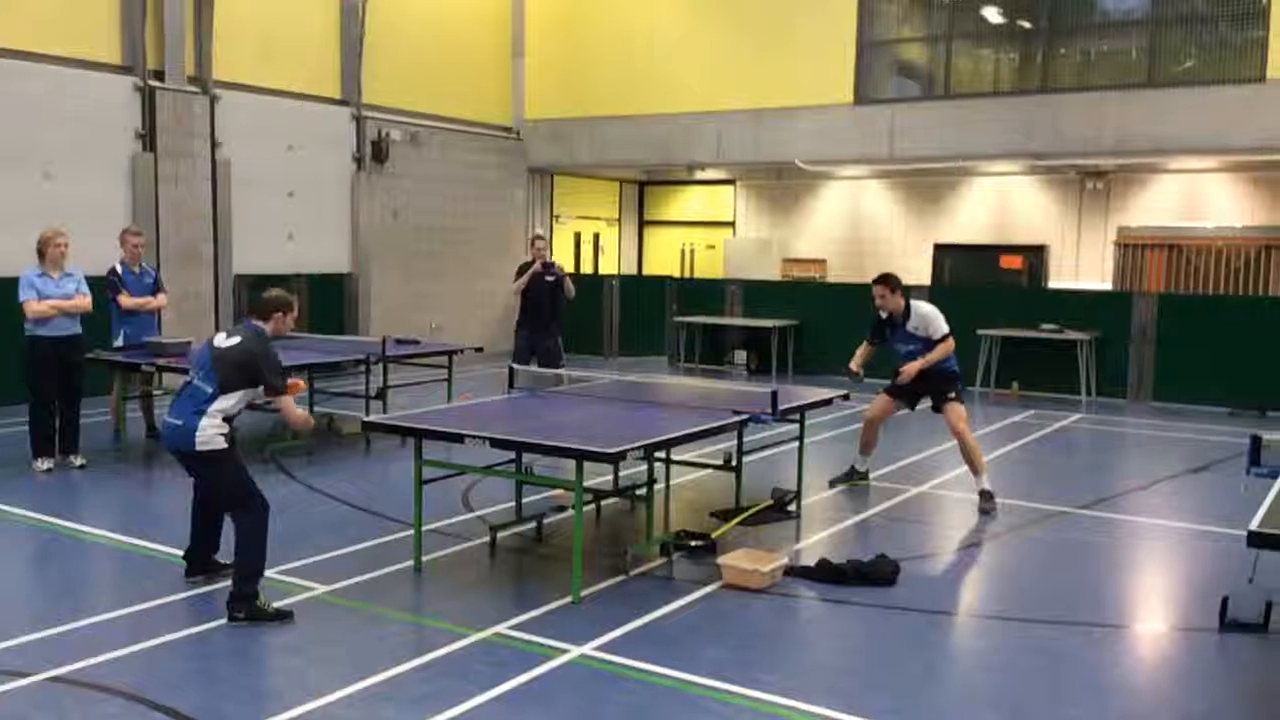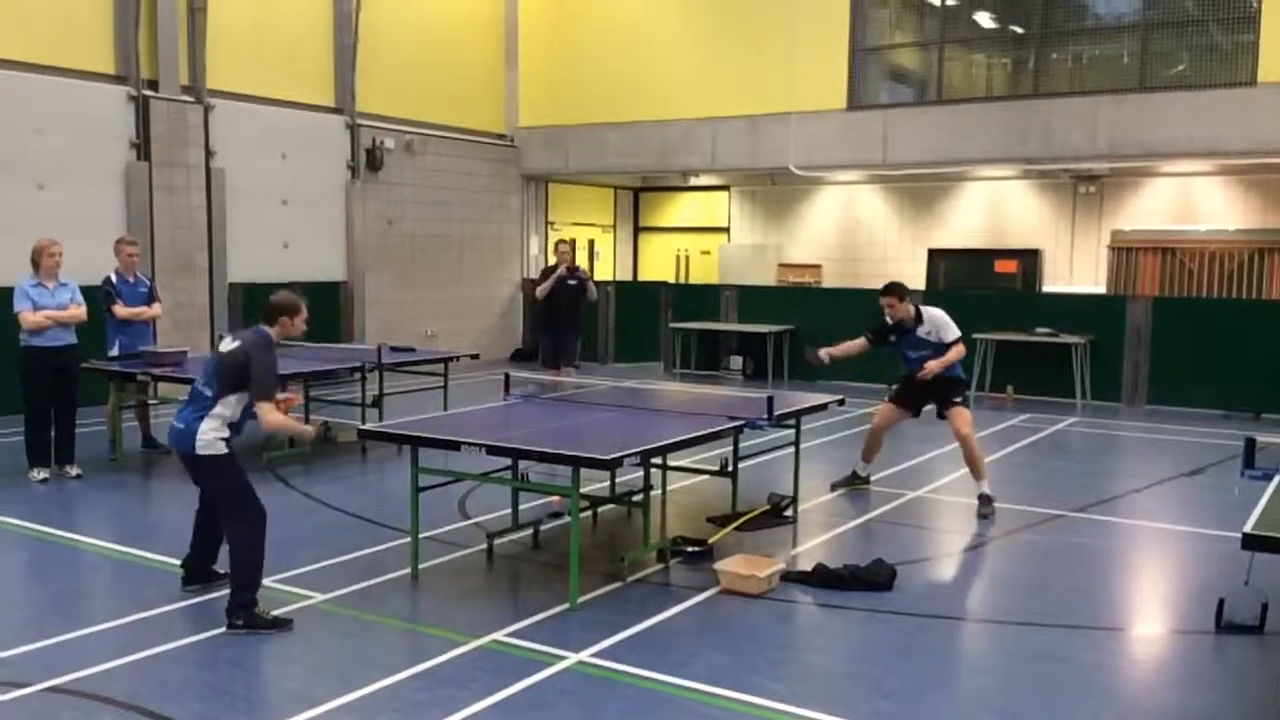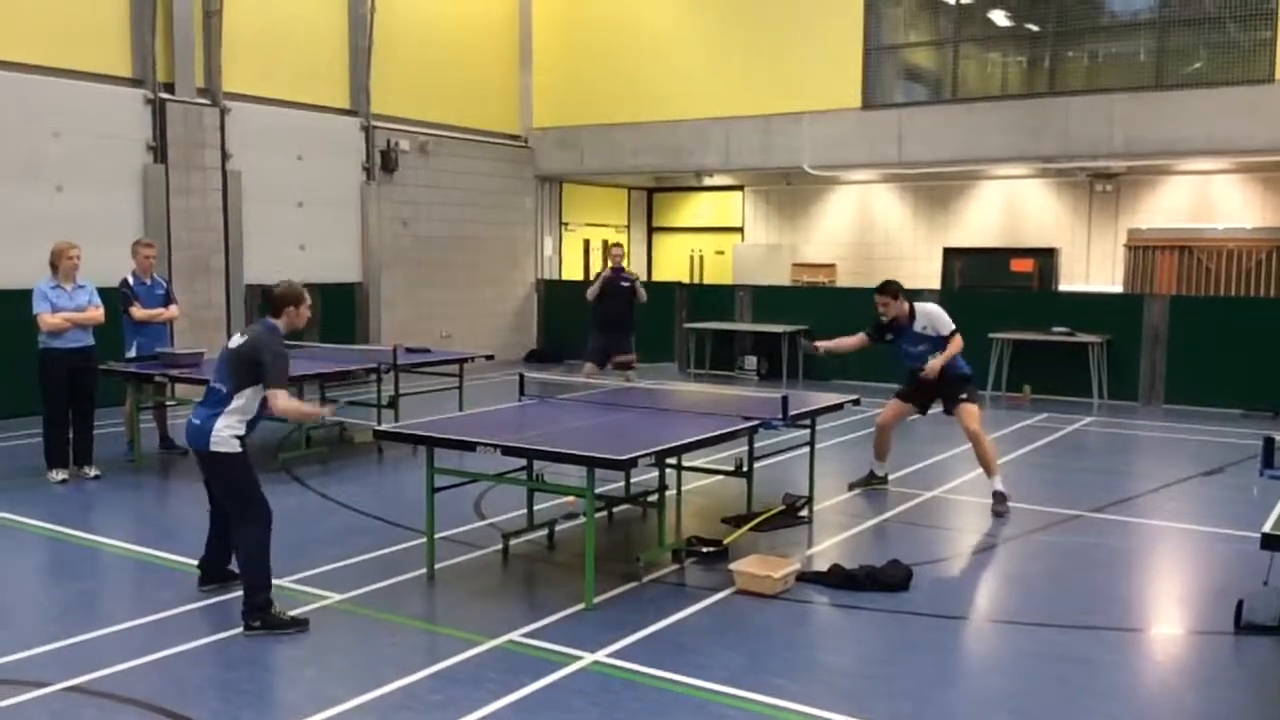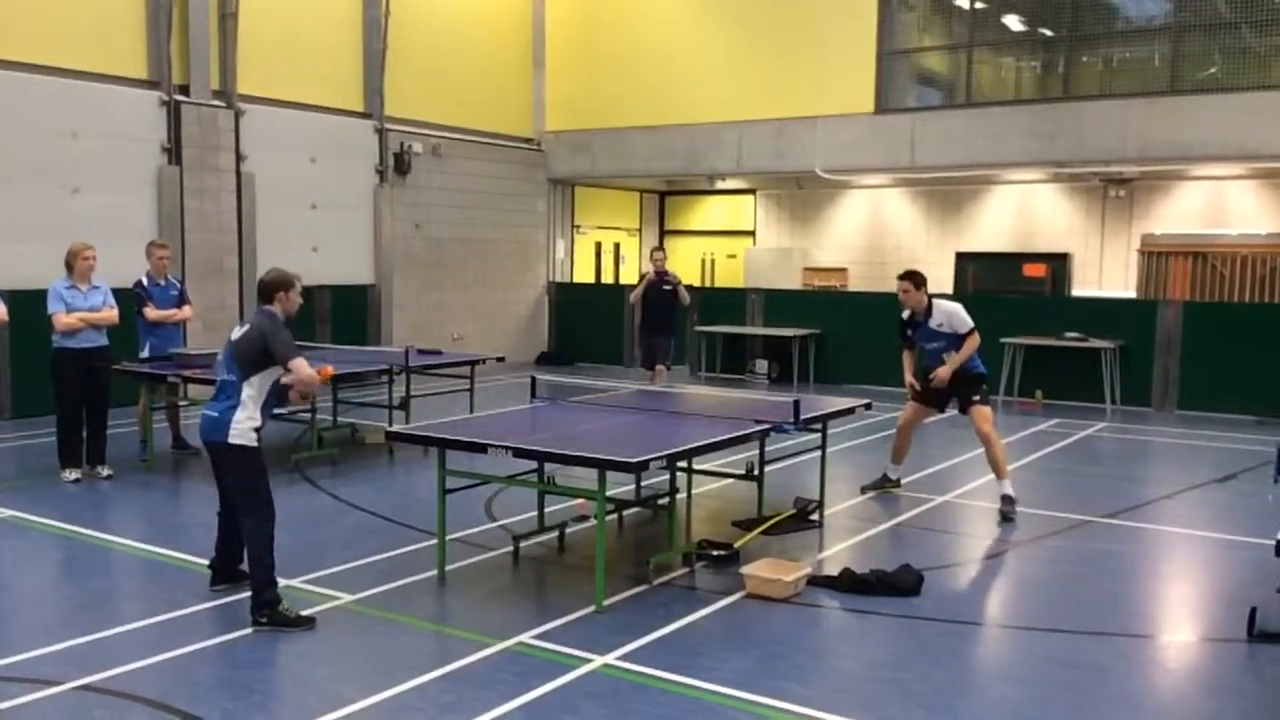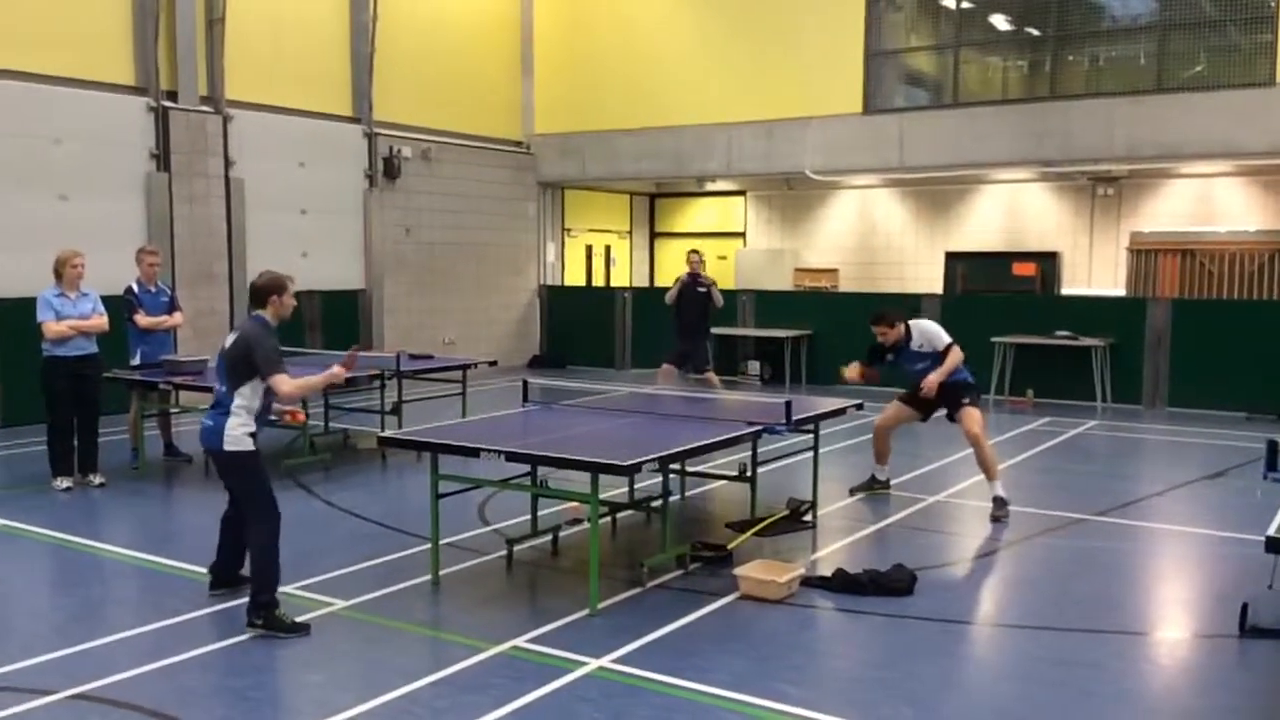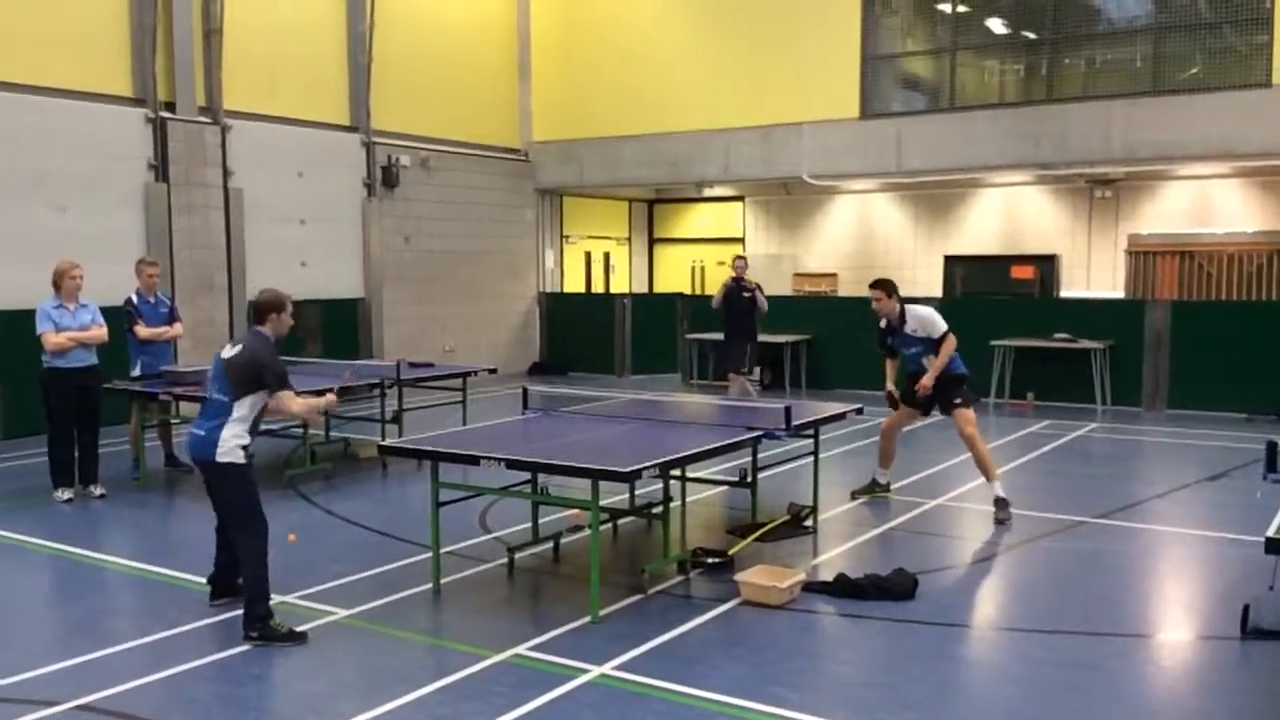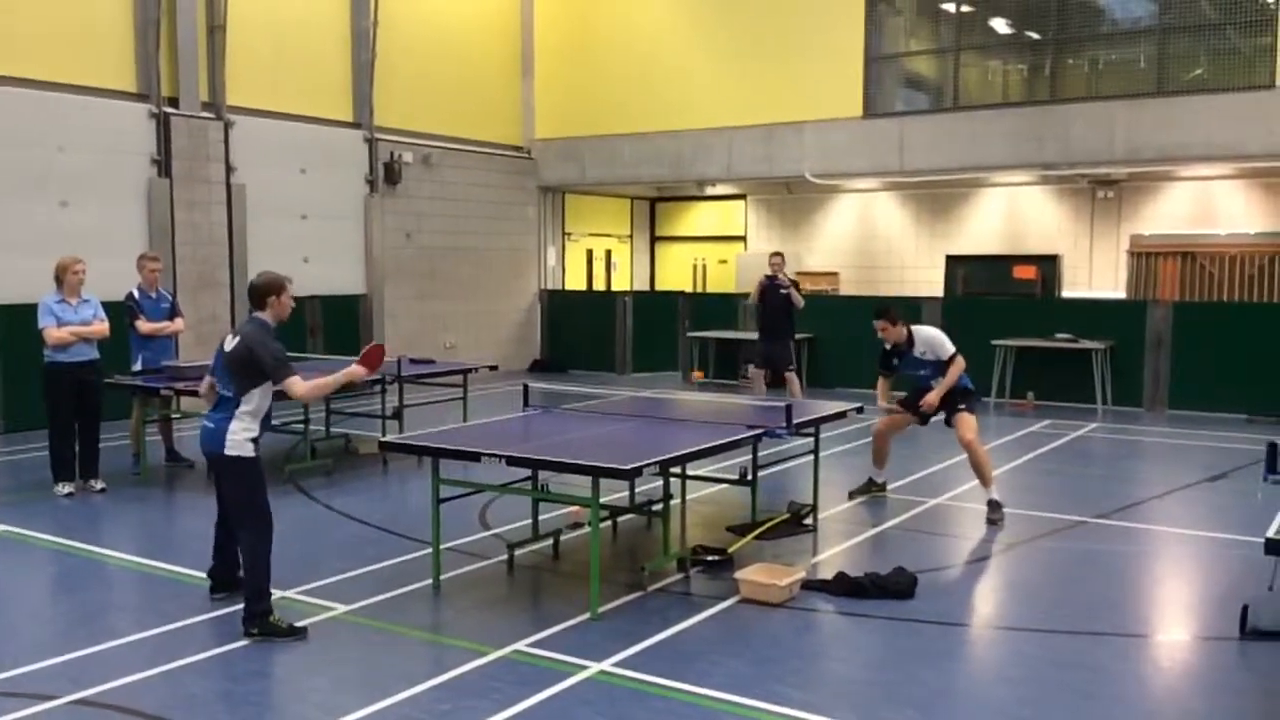
dt=0.7s
person 1, frame 1
left shoulder: (227, 336)
right shoulder: (260, 351)
right elbow: (292, 415)
left wrist: (270, 391)
right wrist: (310, 421)
left hip: (175, 427)
right hip: (201, 436)
left knee: (211, 491)
right knee: (251, 509)
left ankle: (200, 562)
right ankle: (244, 602)
person 1, frame 2
left shoulder: (241, 338)
right shoulder: (260, 354)
right elbow: (270, 421)
left wrist: (272, 398)
right wrist: (303, 430)
left hip: (184, 432)
right hip: (206, 442)
left knee: (214, 504)
right knee: (248, 516)
left ankle: (198, 572)
right ankle: (242, 612)
person 1, frame 3
left shoulder: (251, 335)
right shoulder: (270, 346)
right elbow: (281, 406)
left wrist: (268, 401)
right wrist: (316, 412)
left hip: (203, 429)
right hip: (221, 439)
left knee: (226, 505)
right knee: (254, 516)
left ankle: (213, 571)
right ankle: (258, 612)
person 1, frame 4
left shoulder: (248, 328)
right shoulder: (271, 331)
right elbow: (304, 374)
left wrist: (291, 388)
right wrist: (315, 384)
left hip: (213, 425)
right hip: (236, 435)
left knee: (233, 504)
right knee: (258, 514)
left ankle: (224, 571)
right ankle: (266, 608)
person 1, frame 5
left shoulder: (245, 331)
right shoulder: (259, 338)
right elbow: (286, 389)
left wrist: (272, 407)
right wrist: (328, 376)
left hip: (219, 432)
right hip: (233, 438)
left knee: (240, 507)
right knee: (264, 517)
left ankle: (224, 575)
right ankle: (263, 611)
person 1, frame 6
left shoulder: (235, 346)
right shoulder: (264, 354)
right elbow: (293, 409)
left wrist: (302, 404)
right wrist: (323, 405)
left hip: (202, 441)
right hip: (224, 450)
left knee: (230, 520)
right knee: (252, 529)
left ankle: (224, 585)
right ankle: (258, 622)
person 1, frame 7
left shoulder: (238, 335)
right shoulder: (261, 343)
left elbow: (207, 389)
right elbow: (302, 392)
right wrist: (347, 374)
left hip: (214, 437)
right hip: (235, 445)
left knee: (230, 513)
right knee: (256, 525)
left ankle: (223, 579)
right ankle: (258, 617)
person 2, frame 1
left shoulder: (76, 276)
right shoulder: (29, 278)
left elbow: (87, 305)
right elbow: (32, 311)
left wrist: (53, 303)
right wrist: (70, 306)
left hip: (72, 342)
right hip: (41, 344)
left knee: (71, 398)
right knee: (42, 400)
left ankle: (70, 451)
right ankle: (42, 455)
person 2, frame 2
left shoulder: (70, 286)
right shoulder: (24, 288)
left elbow: (82, 315)
right elbow: (27, 322)
left wrist: (48, 314)
right wrist: (66, 316)
left hip: (67, 353)
right hip: (36, 355)
left knee: (67, 409)
right knee: (38, 410)
left ankle: (66, 462)
right ankle: (38, 465)
person 2, frame 3
left shoulder: (88, 288)
right shoulder: (42, 290)
left elbow: (99, 317)
right elbow: (47, 324)
left wrist: (66, 315)
right wrist: (83, 319)
left hip: (85, 354)
right hip: (54, 356)
left knee: (85, 409)
right knee: (56, 412)
left ankle: (85, 462)
right ankle: (57, 466)
person 2, frame 4
left shoulder: (103, 288)
right shoulder: (57, 289)
left elbow: (113, 318)
right elbow: (61, 324)
left wrist: (81, 315)
right wrist: (98, 319)
left hip: (99, 354)
right hip: (68, 356)
left knee: (99, 410)
right knee: (70, 411)
left ankle: (98, 462)
right ankle: (70, 465)
person 2, frame 5
left shoulder: (92, 296)
right shoulder: (46, 298)
left elbow: (104, 325)
right elbow: (51, 332)
left wrist: (71, 323)
right wrist: (87, 327)
left hip: (89, 362)
right hip: (58, 364)
left knee: (89, 418)
right knee: (60, 420)
left ankle: (89, 470)
right ankle: (62, 473)
person 2, frame 6
left shoulder: (91, 307)
right shoulder: (46, 309)
left elbow: (103, 336)
right elbow: (50, 344)
left wrist: (71, 335)
right wrist: (86, 338)
left hip: (89, 373)
right hip: (58, 376)
left knee: (90, 429)
right knee: (61, 431)
left ankle: (90, 481)
right ankle: (63, 485)
person 2, frame 7
left shoulder: (93, 302)
right shoulder: (47, 304)
left elbow: (104, 330)
right elbow: (52, 338)
left wrist: (72, 329)
right wrist: (88, 333)
left hip: (90, 368)
right hip: (59, 370)
left knee: (90, 423)
right knee: (62, 425)
left ankle: (91, 475)
right ankle: (63, 479)
person 3, frame 1
left shoulder: (925, 312)
right shoulder: (883, 319)
left elbow: (948, 345)
right elbow: (869, 345)
left wrist: (919, 364)
right wrist: (856, 362)
left hip: (942, 373)
right hip: (910, 373)
left knee: (959, 428)
right knee: (871, 417)
left ankle: (985, 490)
right ankle: (859, 469)
person 3, frame 2
left shoulder: (935, 317)
right shoulder: (888, 326)
left elbow: (959, 348)
right elbow: (859, 344)
left wrist: (938, 364)
right wrist: (829, 351)
left hip: (947, 381)
right hip: (914, 381)
left knee: (964, 433)
right knee: (877, 427)
left ankle: (984, 494)
right ankle: (860, 475)
person 3, frame 3
left shoulder: (931, 312)
right shoulder: (887, 325)
left elbow: (957, 341)
right elbow: (858, 341)
left wrist: (939, 361)
right wrist: (825, 345)
left hip: (953, 376)
right hip: (921, 378)
left knee: (973, 429)
right knee: (883, 423)
left ankle: (998, 491)
right ankle: (878, 474)
person 3, frame 4
left shoulder: (950, 309)
right shoulder: (907, 319)
left elbow: (974, 339)
right elbow: (909, 350)
left wrist: (950, 367)
right wrist: (909, 375)
left hip: (967, 375)
right hip: (935, 376)
left knee: (985, 430)
right knee: (904, 425)
left ankle: (1007, 495)
right ankle: (891, 477)
person 3, frame 5
left shoulder: (926, 329)
right shoulder: (883, 346)
left elbow: (957, 354)
right elbow: (861, 367)
left wrist: (937, 376)
right wrist: (850, 373)
left hip: (956, 384)
right hip: (924, 389)
left knee: (974, 433)
right knee: (881, 425)
left ankle: (999, 497)
right ankle: (880, 478)
person 3, frame 6
left shoulder: (923, 314)
right shoulder: (885, 328)
left elbow: (950, 342)
right elbow: (892, 357)
left wrist: (931, 375)
right wrist: (890, 382)
left hip: (949, 377)
right hip: (919, 381)
left knee: (969, 433)
right knee: (888, 429)
left ankle: (999, 498)
right ankle: (880, 482)
person 3, frame 7
left shoulder: (930, 336)
right shoulder: (890, 350)
left elbow: (959, 363)
right elbow: (885, 377)
left wrist: (938, 393)
right wrist: (882, 401)
left hip: (955, 390)
right hip: (923, 393)
left knee: (968, 439)
right knee: (880, 430)
left ankle: (993, 500)
right ankle: (877, 481)
person 4, frame 1
left shoulder: (151, 273)
right shoulder: (115, 273)
left elbow: (162, 302)
right elbow: (124, 303)
left wrist: (135, 302)
right wrist: (148, 300)
left hip: (149, 339)
right hip: (125, 340)
left knee: (147, 386)
right knee: (120, 387)
left ankle: (151, 427)
right ankle: (118, 431)
person 4, frame 2
left shoulder: (146, 282)
right shoulder: (110, 283)
left elbow: (157, 312)
right elbow: (119, 313)
left wrist: (131, 313)
right wrist: (144, 309)
left hip: (145, 348)
right hip: (120, 350)
left knee: (142, 395)
right knee: (116, 397)
left ankle: (147, 439)
right ankle: (114, 442)
person 4, frame 3
left shoulder: (163, 284)
right shoulder: (127, 285)
left elbow: (174, 313)
right elbow: (137, 314)
left wrist: (148, 315)
right wrist: (160, 310)
left hip: (162, 350)
right hip: (138, 351)
left knee: (160, 396)
right knee: (134, 398)
left ankle: (165, 439)
right ankle: (131, 443)
person 4, frame 4
left shoulder: (177, 285)
right shoulder: (141, 286)
left elbow: (187, 314)
right elbow: (150, 315)
left wrist: (162, 316)
right wrist: (173, 311)
left hip: (175, 350)
right hip: (151, 351)
left knee: (173, 396)
right knee: (147, 397)
left ankle: (177, 440)
right ankle: (144, 444)
person 4, frame 5
left shoulder: (167, 291)
right shoulder: (132, 292)
left elbow: (178, 320)
right elbow: (141, 322)
left wrist: (152, 322)
right wrist: (164, 318)
left hip: (166, 357)
right hip: (142, 359)
left knee: (164, 403)
right knee: (138, 405)
left ankle: (169, 447)
right ankle: (136, 452)
person 4, frame 6
left shoulder: (167, 302)
right shoulder: (131, 303)
left elbow: (179, 331)
right elbow: (141, 333)
left wrist: (152, 333)
right wrist: (165, 329)
left hip: (166, 368)
right hip: (143, 369)
left knee: (165, 414)
right knee: (139, 416)
left ankle: (170, 457)
right ankle: (137, 462)
person 4, frame 7
left shoulder: (168, 297)
right shoulder: (133, 298)
left elbow: (180, 326)
right elbow: (142, 328)
left wrist: (153, 328)
right wrist: (166, 324)
left hip: (167, 363)
right hip: (144, 364)
left knee: (165, 409)
right knee: (140, 411)
left ankle: (170, 452)
right ankle: (137, 457)
